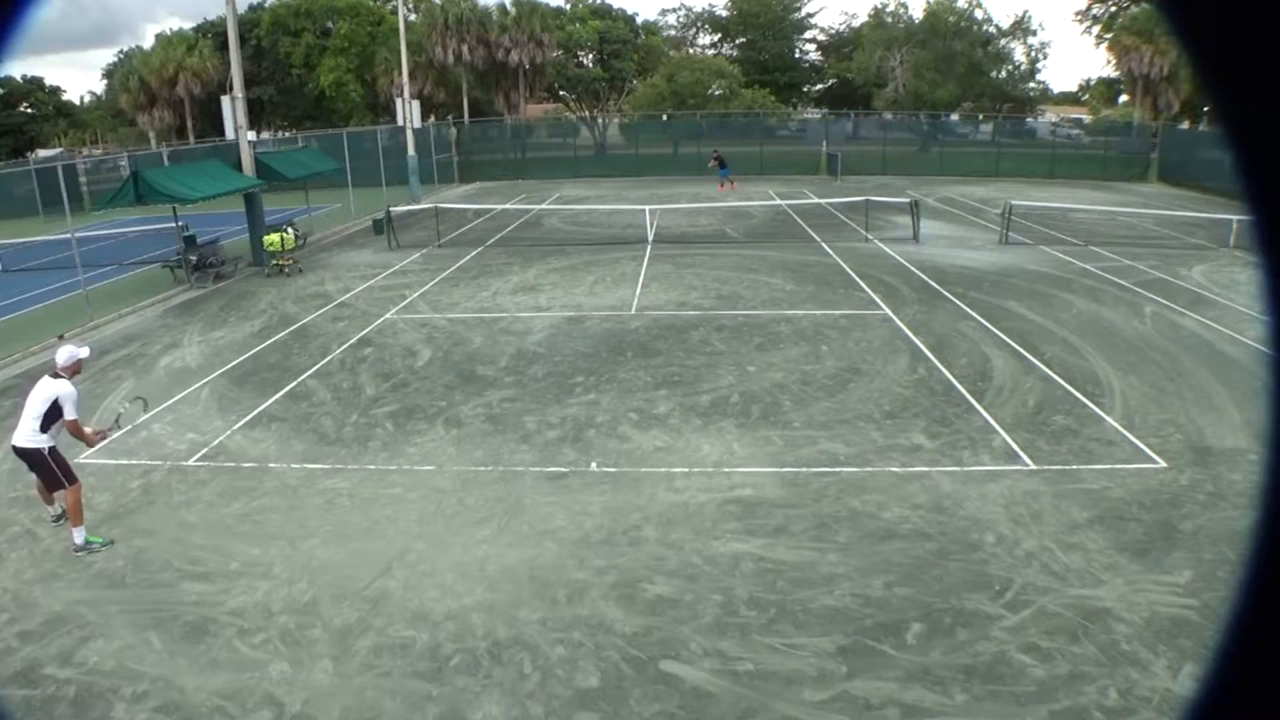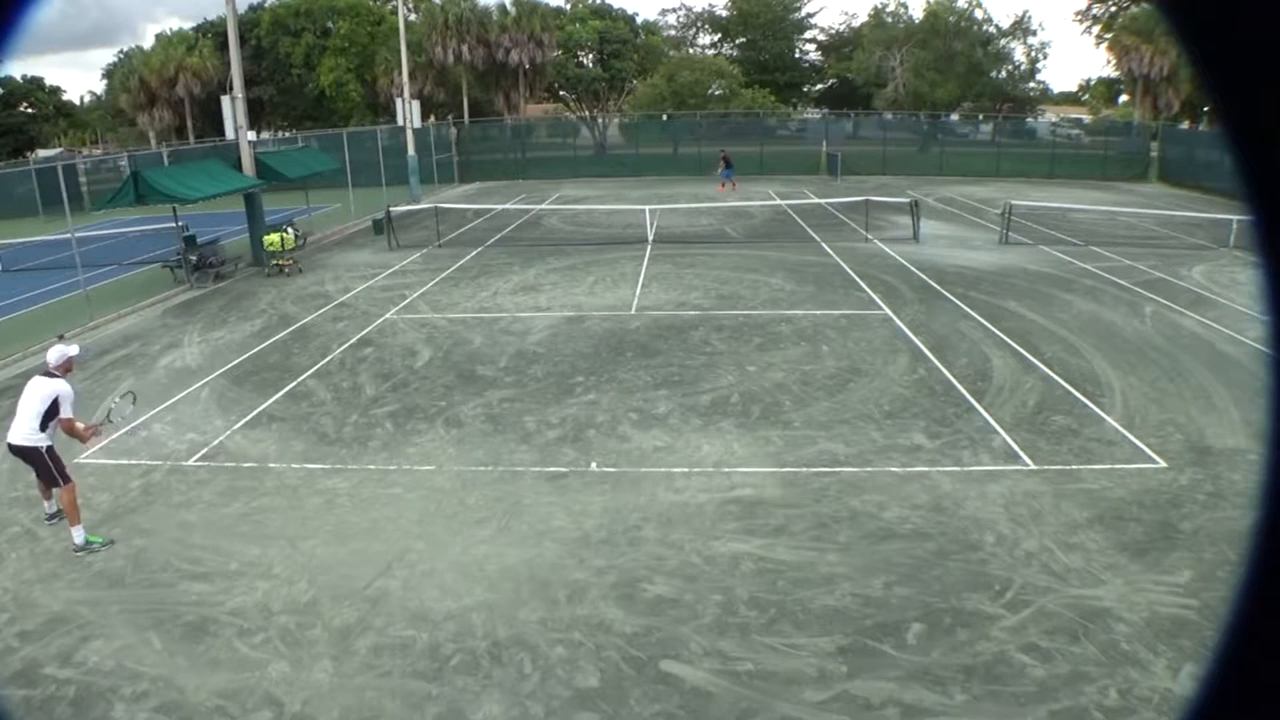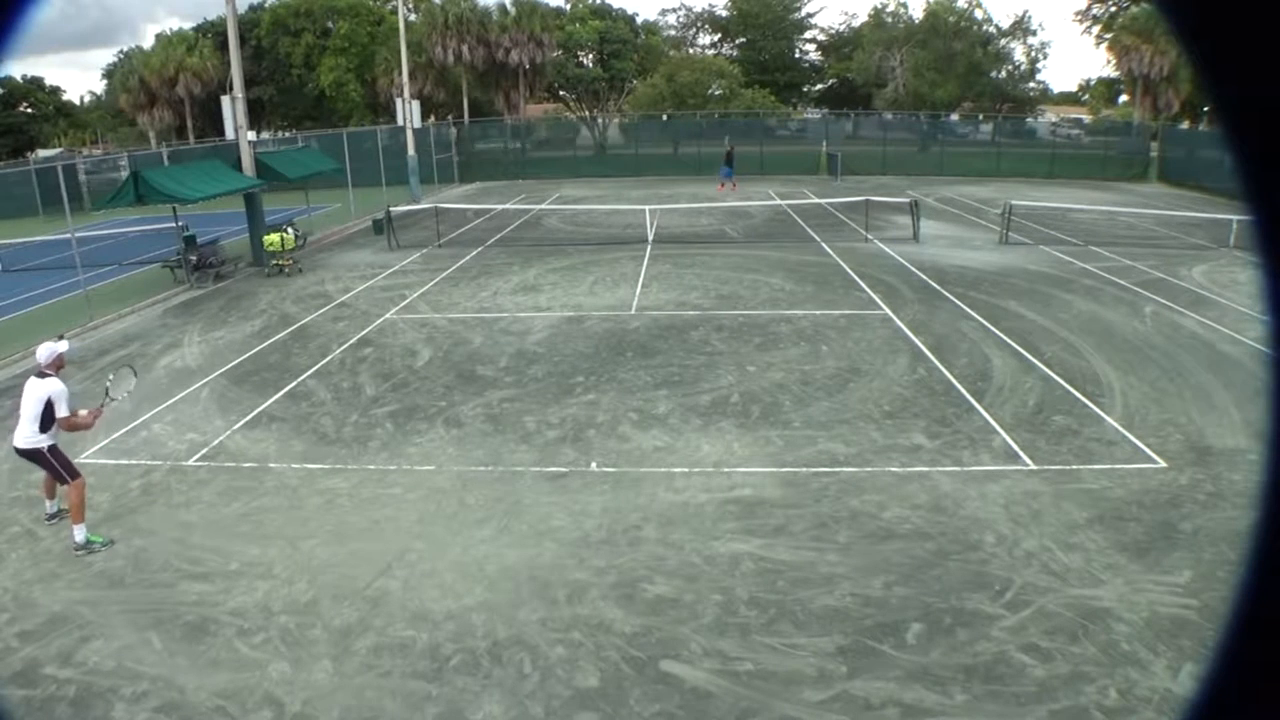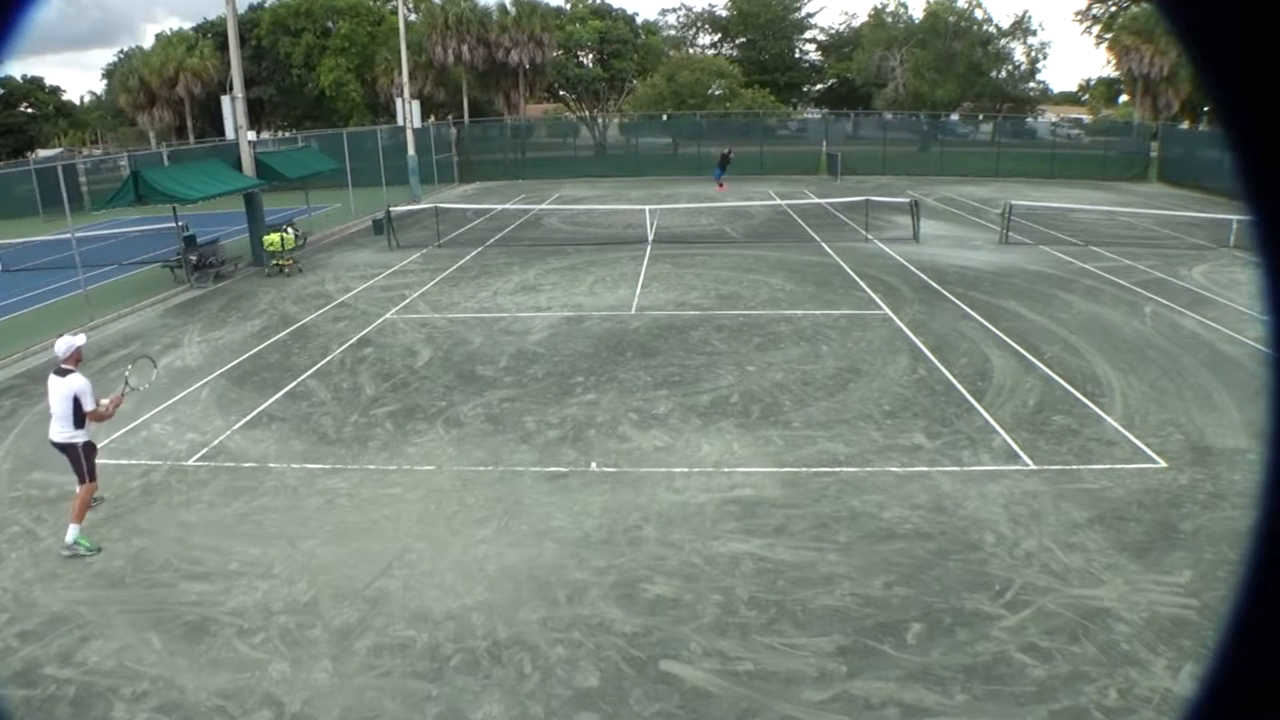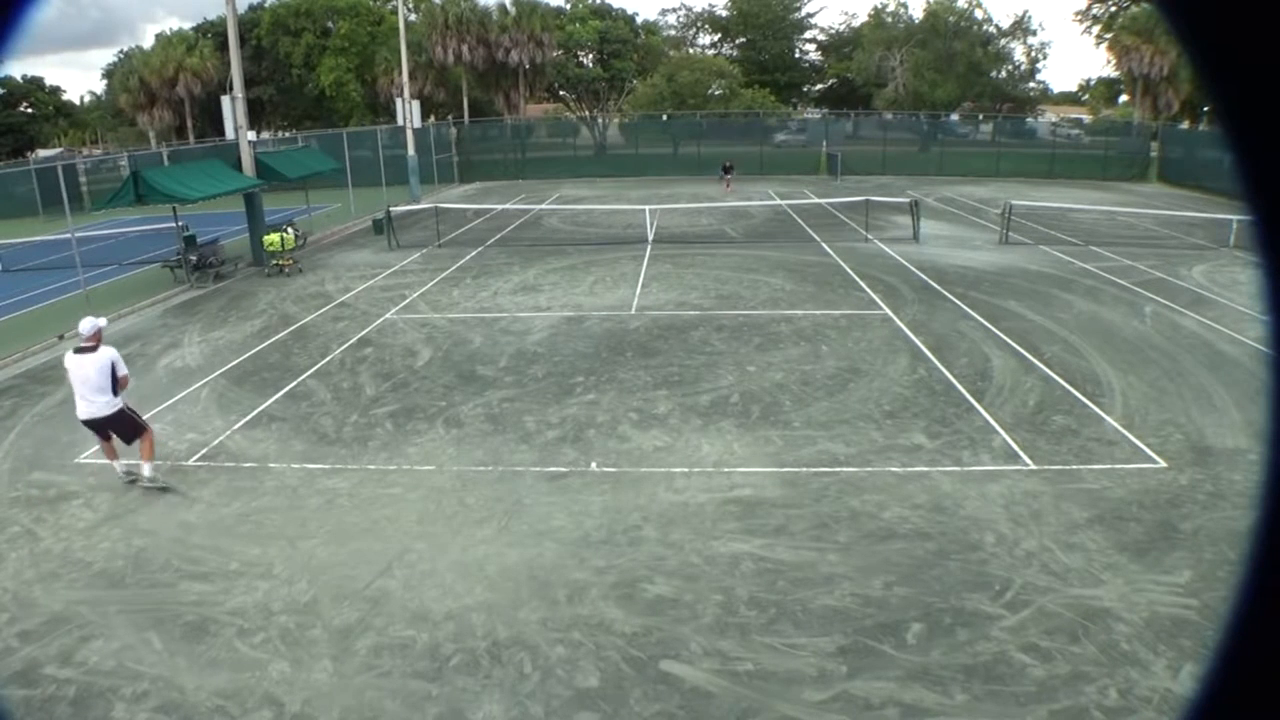
dt=0.7s
person 1, frame 1
left shoulder: (48, 381)
right shoulder: (67, 389)
right elbow: (72, 427)
left wrist: (88, 431)
right wrist: (89, 440)
left hip: (20, 442)
right hip: (37, 445)
left knee: (44, 476)
right knee: (73, 487)
left ankle: (56, 513)
right ankle: (80, 541)
person 1, frame 2
left shoulder: (38, 380)
right shoulder: (63, 388)
right elbow: (67, 427)
left wrist: (81, 427)
right wrist: (82, 437)
left hip: (15, 440)
right hip: (33, 443)
left knee: (44, 472)
right knee: (67, 486)
left ankle: (51, 511)
right ankle: (80, 541)
person 1, frame 3
left shoulder: (34, 380)
right shoulder: (56, 387)
right elbow: (66, 425)
left wrist: (82, 414)
right wrist: (86, 424)
left hip: (21, 442)
right hip: (38, 445)
left knee: (53, 469)
right knee: (76, 483)
left ankle: (51, 511)
right ankle: (81, 539)
person 1, frame 4
left shoulder: (54, 376)
right shoulder: (80, 382)
right elbow: (93, 416)
left wrist: (104, 402)
right wrist: (110, 411)
left hip: (56, 436)
right hip: (73, 440)
left knee: (90, 452)
right knee: (89, 485)
left ankle: (80, 499)
right ankle: (71, 541)
person 1, frame 5
left shoulder: (69, 357)
right shoulder: (109, 353)
right elbow: (124, 382)
left hip: (86, 416)
right hip: (112, 409)
left knee: (105, 439)
right knee: (146, 434)
left ankle: (122, 472)
right ankle: (147, 475)
